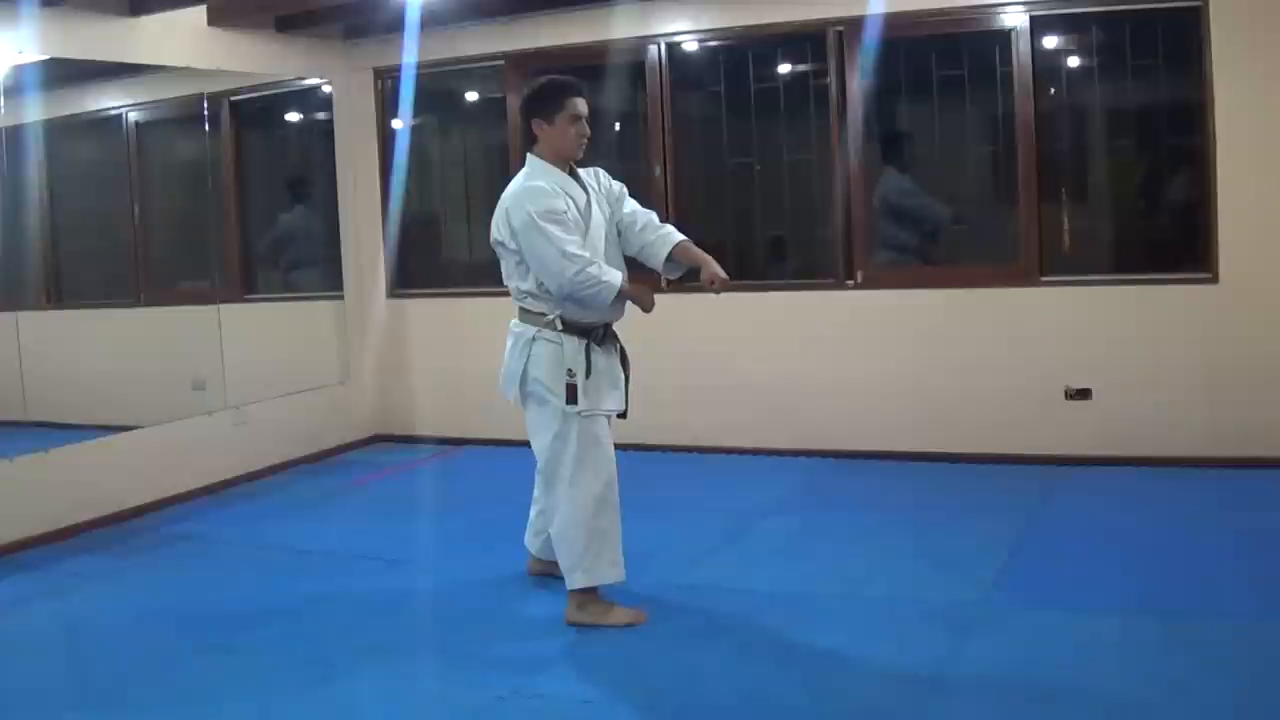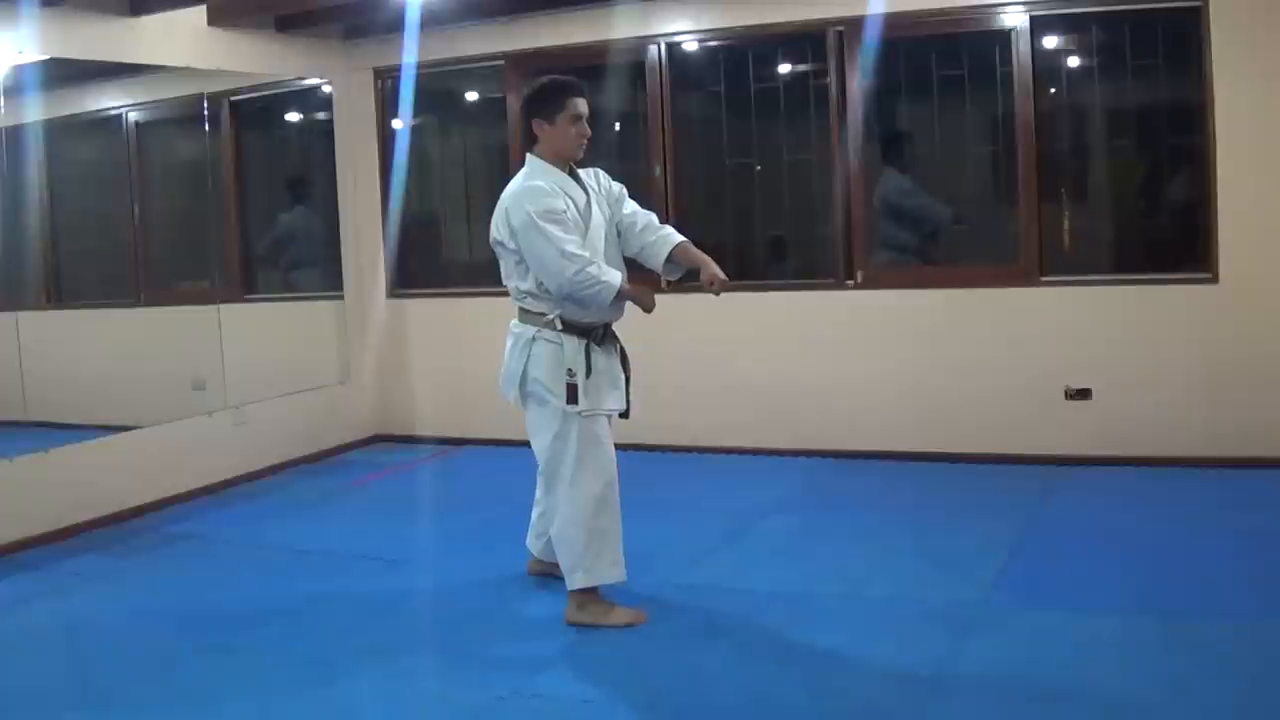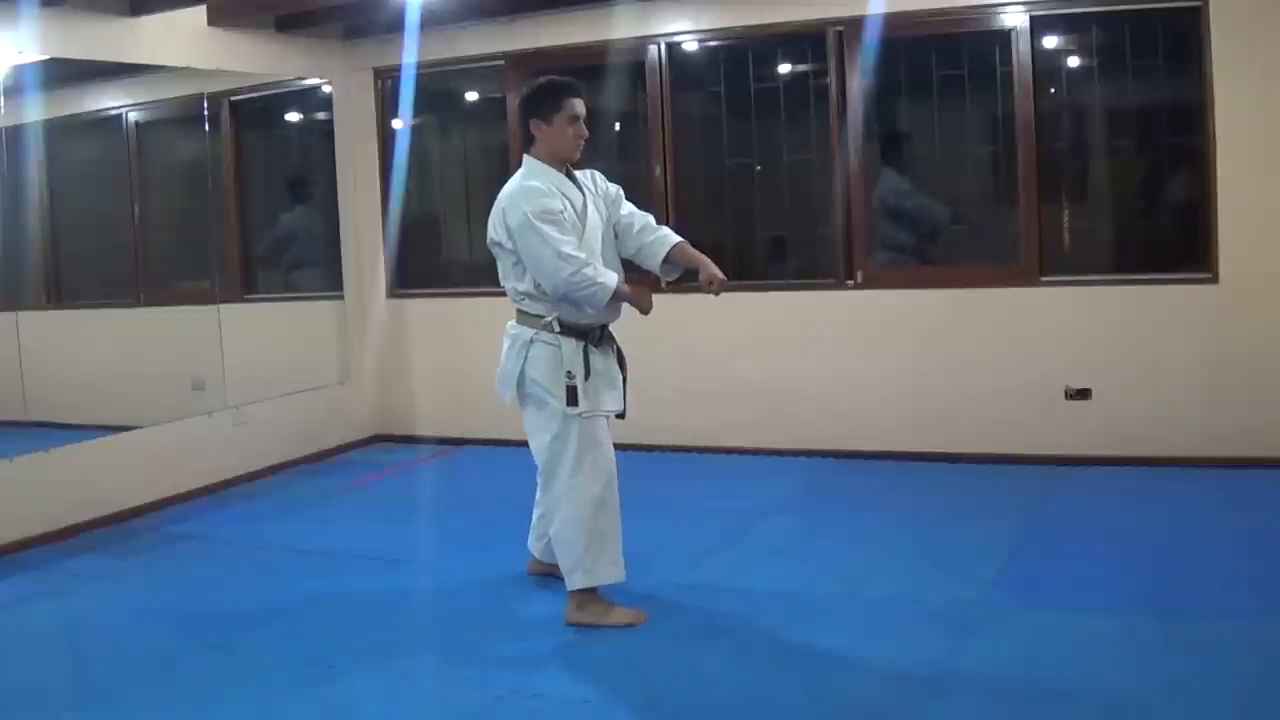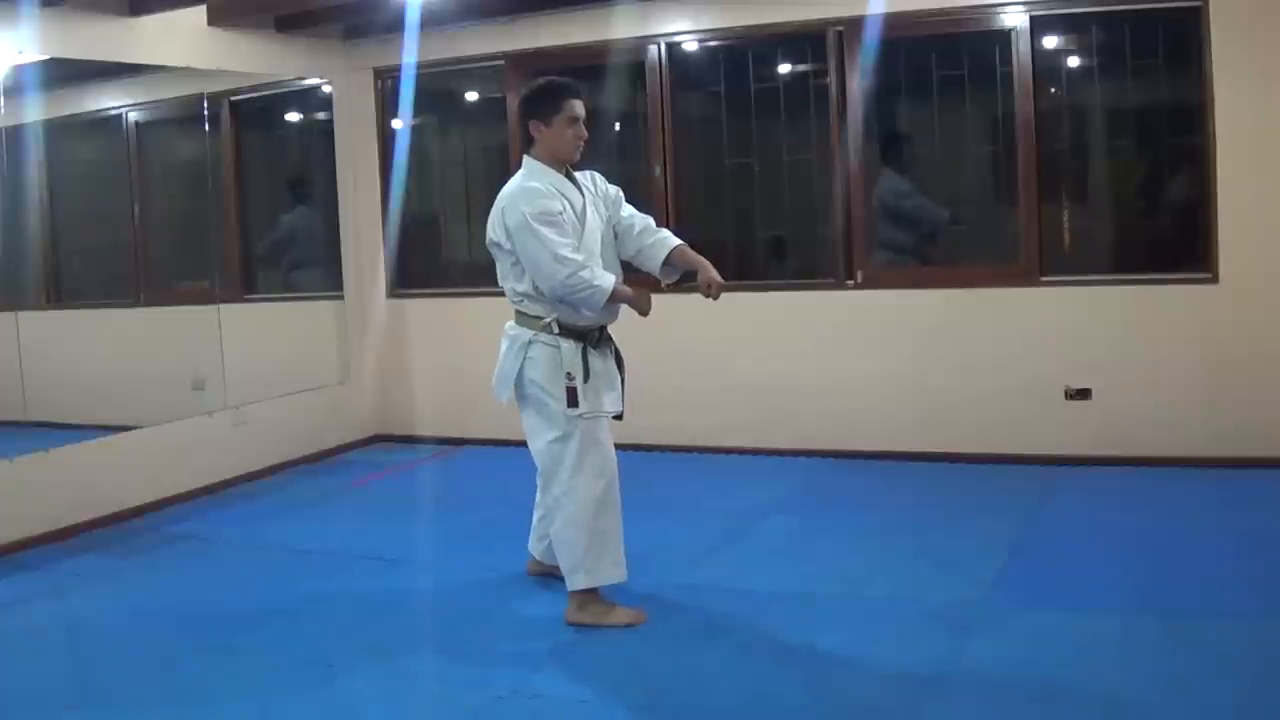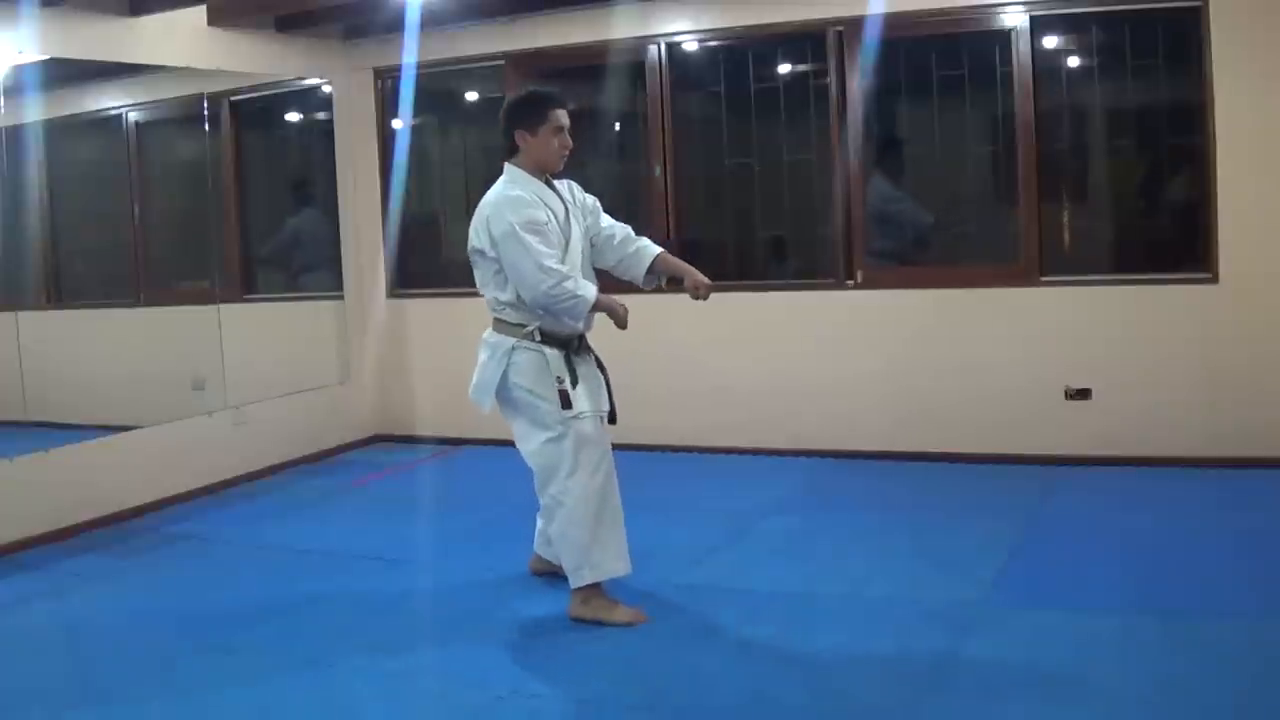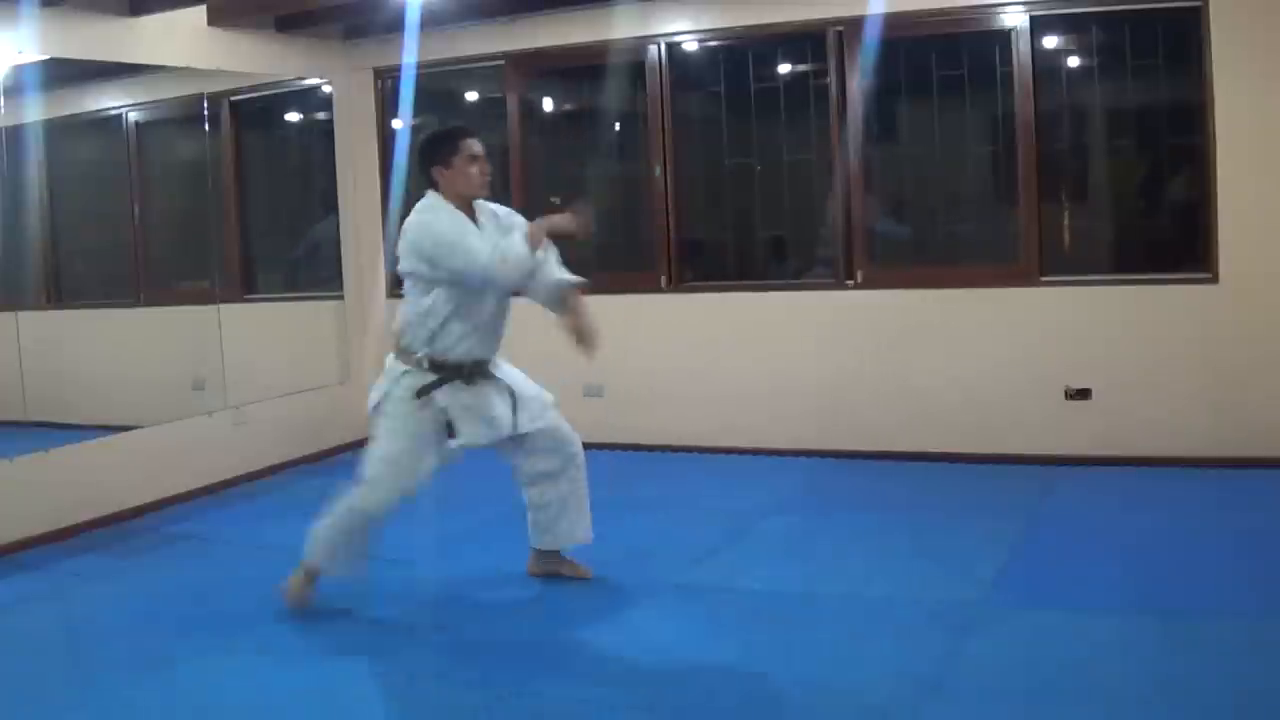
dt=0.4s
person 1, frame 1
left shoulder: (596, 183)
right shoulder: (529, 197)
left elbow: (644, 229)
right elbow: (573, 273)
left wrist: (703, 260)
right wrist: (634, 292)
left hip: (587, 345)
right hip: (555, 349)
left knee: (564, 461)
right knee: (584, 468)
left ankle: (544, 553)
right ankle: (585, 596)
person 1, frame 2
left shoulder: (595, 184)
right shoulder: (529, 197)
left elbow: (643, 230)
right elbow: (573, 273)
left wrist: (701, 261)
right wrist: (634, 292)
left hip: (588, 345)
right hip: (554, 350)
left knee: (566, 461)
right knee: (585, 468)
left ankle: (545, 553)
right ankle: (585, 596)
person 1, frame 3
left shoulder: (591, 185)
right shoulder: (525, 197)
left elbow: (640, 231)
right elbow: (569, 275)
left wrist: (699, 261)
right wrist: (631, 294)
left hip: (585, 347)
right hip: (552, 351)
left knee: (565, 461)
right knee: (585, 468)
left ankle: (546, 554)
right ankle: (586, 596)
person 1, frame 4
left shoulder: (592, 186)
right shoulder: (524, 198)
left elbow: (639, 233)
right elbow: (566, 276)
left wrist: (698, 263)
right wrist: (629, 295)
left hip: (584, 348)
right hip: (551, 352)
left knee: (566, 461)
right knee: (586, 467)
left ankle: (546, 554)
right ankle: (585, 596)
person 1, frame 5
left shoulder: (567, 195)
right shoulder: (508, 205)
left elbow: (616, 243)
right elbow: (546, 286)
left wrist: (683, 269)
right wrist: (608, 305)
left hip: (561, 353)
right hip: (530, 358)
left knee: (567, 461)
right knee: (582, 463)
left ankle: (549, 553)
right ankle: (588, 592)
person 1, frame 6
left shoulder: (497, 220)
right shoulder: (430, 225)
left elbow: (542, 270)
right elbow: (493, 265)
left wrist: (573, 307)
right wrist: (541, 229)
left hip: (481, 374)
right hip: (421, 382)
left knee: (559, 447)
right knee: (383, 488)
left ankle: (548, 553)
right ankle: (311, 570)
